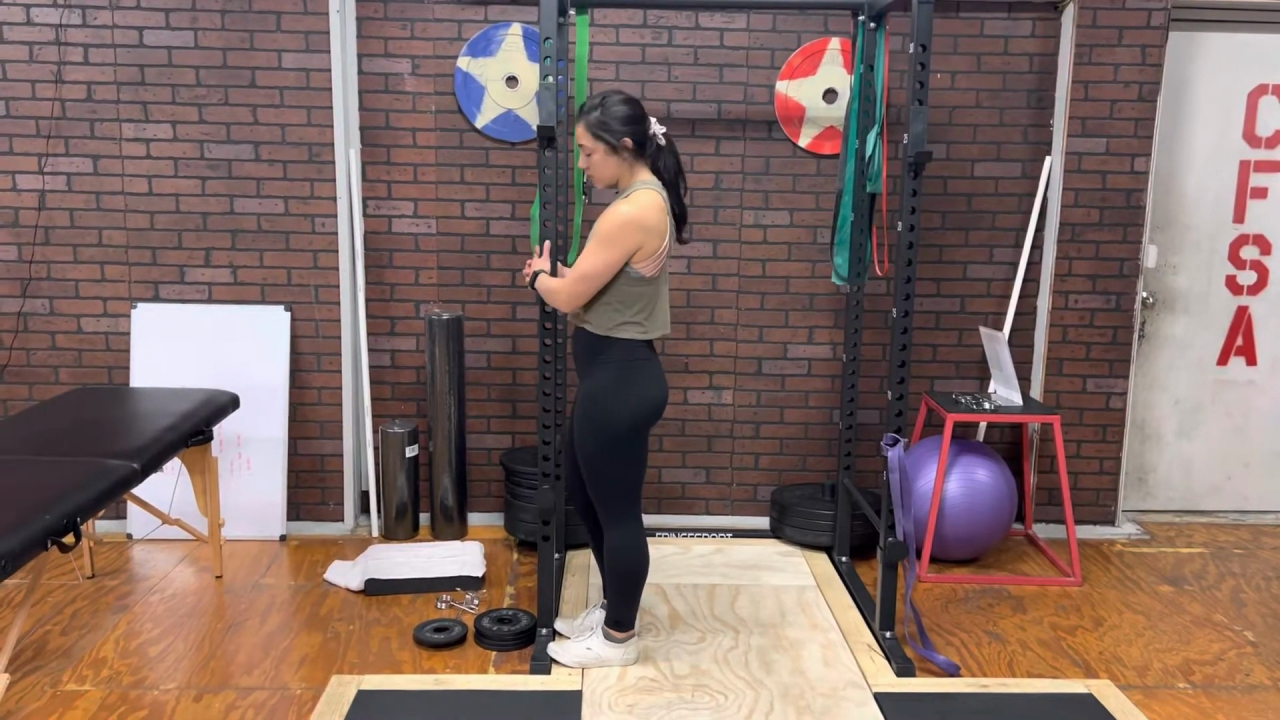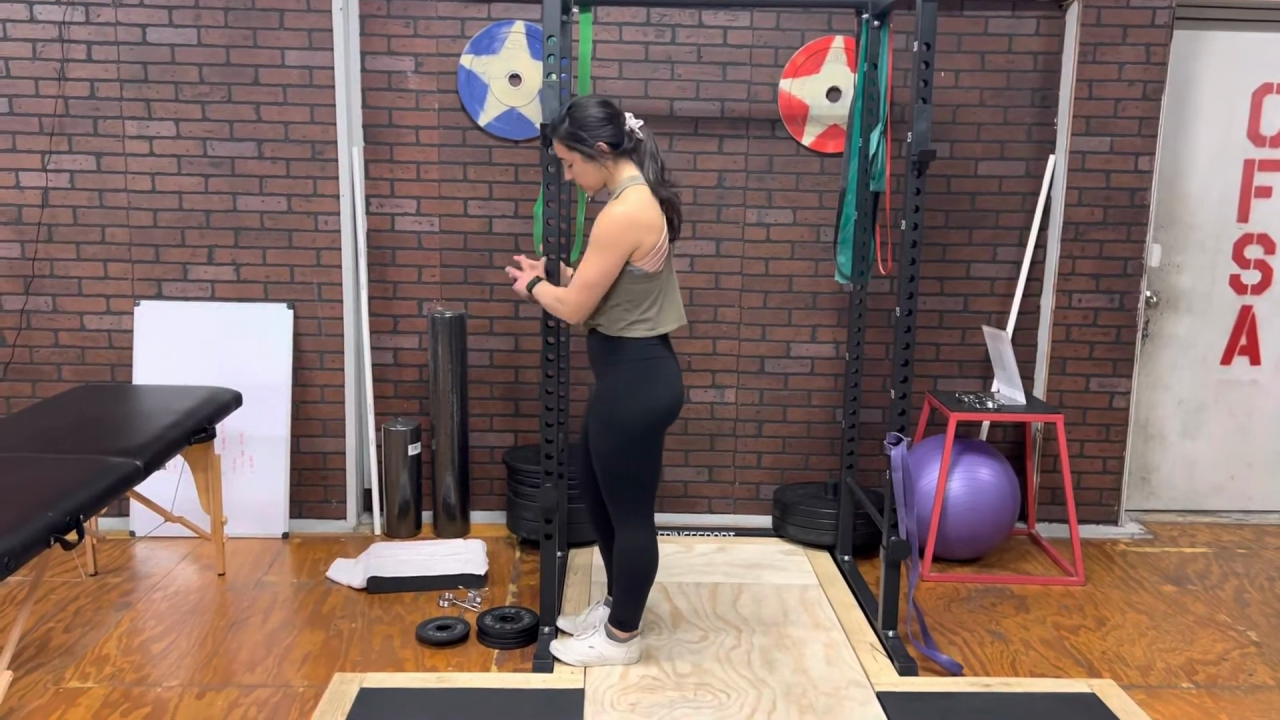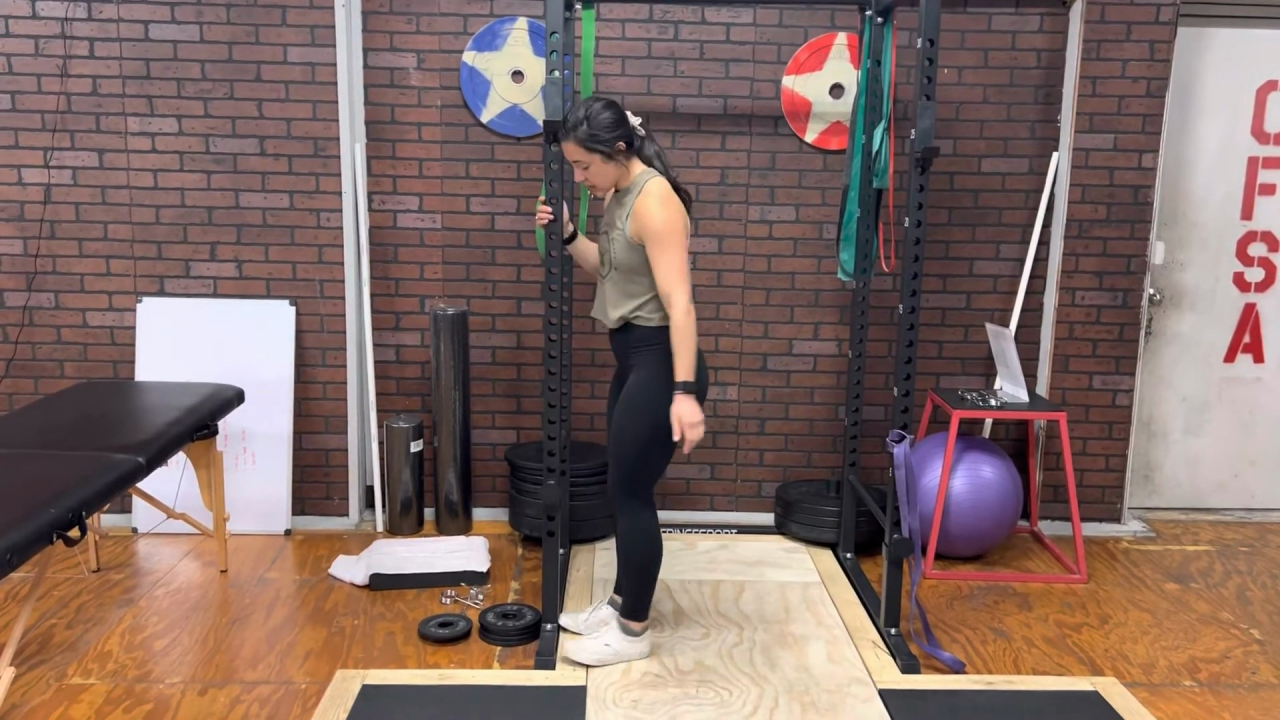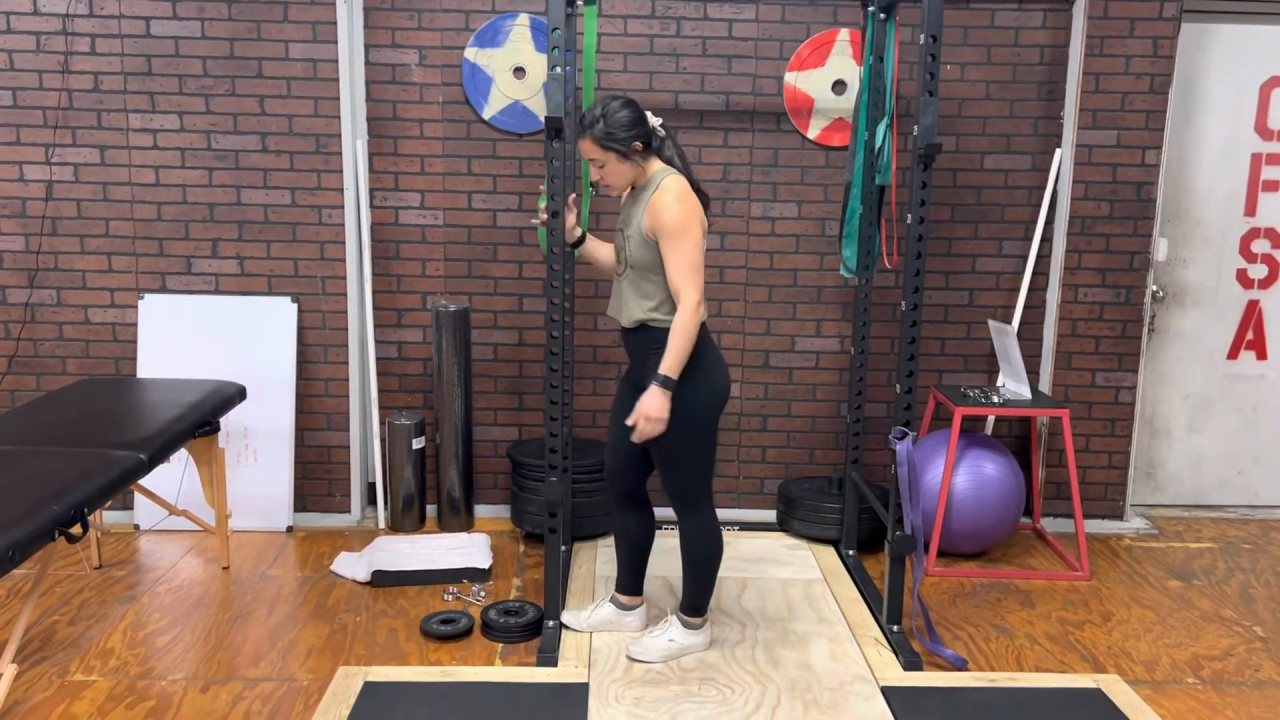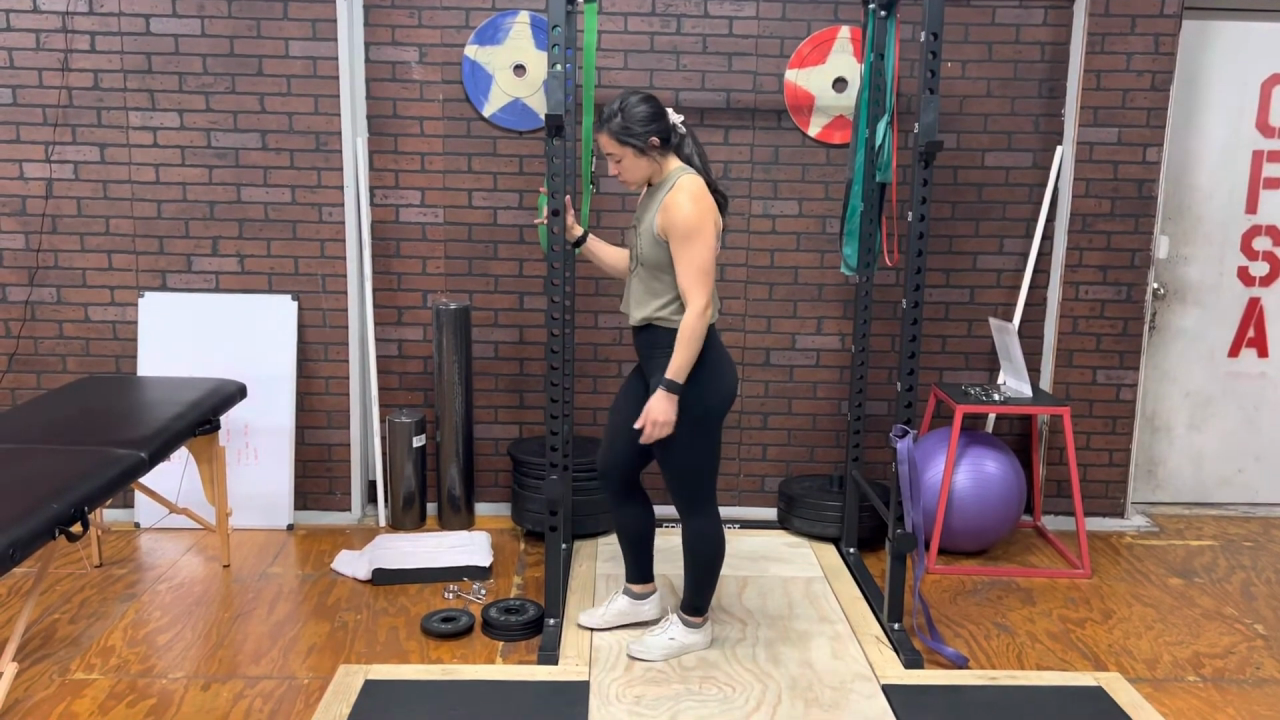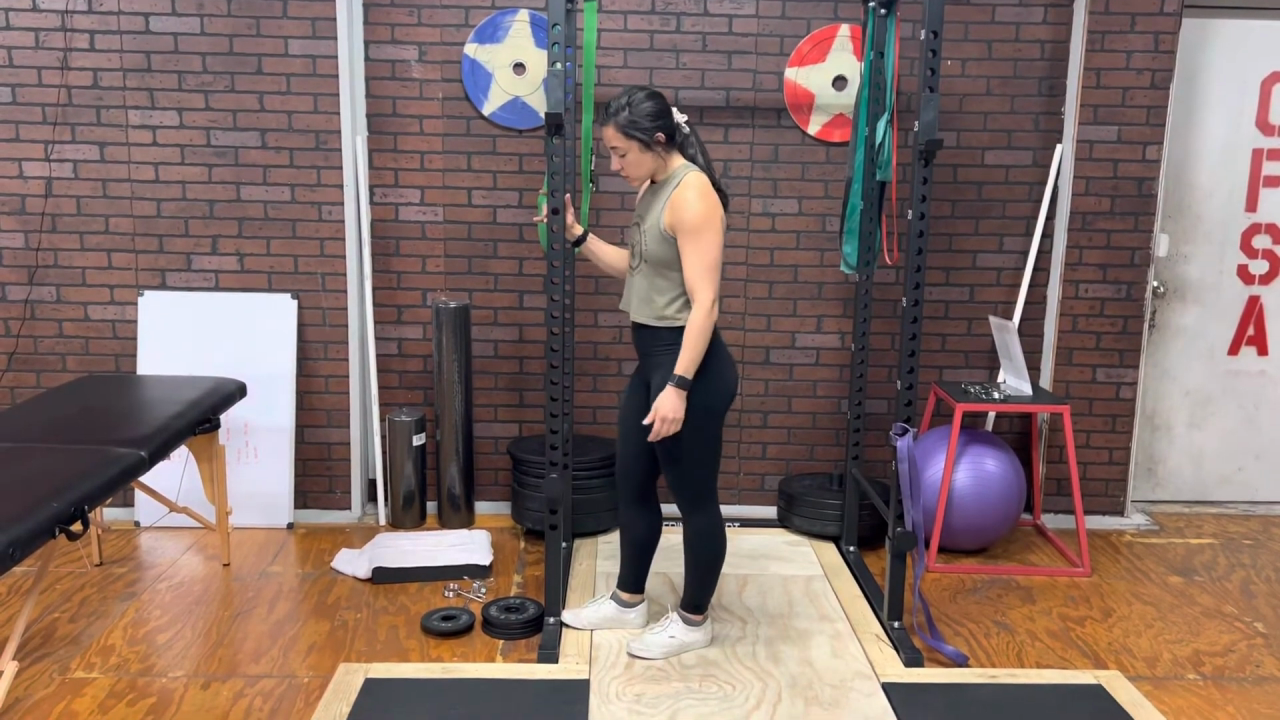
dt=0.5s
person 1, frame 1
left shoulder: (631, 212)
right shoulder: (643, 199)
left elbow: (569, 297)
left wrist: (538, 276)
right wrist: (556, 272)
left hip: (619, 378)
right hip: (614, 372)
left knee: (616, 510)
right knee: (585, 494)
left ankle: (618, 637)
right ankle: (613, 609)
person 1, frame 2
left shoulder: (623, 213)
right shoulder: (637, 197)
left elbow: (577, 308)
left wrist: (532, 287)
right wrist: (558, 275)
left hip: (636, 377)
right hip: (628, 371)
left knee: (629, 511)
right knee: (595, 490)
left ankle: (621, 636)
right ankle: (616, 605)
person 1, frame 3
left shoulder: (654, 202)
right shoulder: (619, 195)
left elbow: (679, 303)
left wrist: (684, 392)
right wrist: (567, 234)
left hip: (658, 359)
right hip: (633, 357)
left knee: (630, 495)
right knee: (625, 491)
left ankle: (632, 630)
right ankle: (624, 603)
person 1, frame 4
left shoulder: (671, 198)
right shoulder: (638, 192)
left elbow: (690, 303)
left wrist: (662, 387)
right wrist: (576, 235)
left hip: (682, 369)
right hip: (646, 359)
left knee: (689, 501)
right knee: (622, 484)
left ankle: (692, 623)
right ankle: (627, 603)
person 1, frame 5
left shoulder: (687, 198)
right shoulder: (655, 190)
left elbow: (698, 305)
left wrist: (669, 391)
right wrist: (578, 236)
left hip: (688, 369)
right hip: (654, 359)
left knee: (692, 500)
right knee: (615, 471)
left ankle: (693, 621)
right ankle: (641, 593)
person 1, frame 6
left shoulder: (692, 194)
right shoulder: (653, 189)
left elbow: (704, 300)
left wrist: (679, 387)
right wrist: (577, 235)
left hip: (690, 368)
right hip: (653, 361)
left knee: (694, 498)
right knee: (633, 483)
left ankle: (693, 621)
right ankle: (628, 601)
